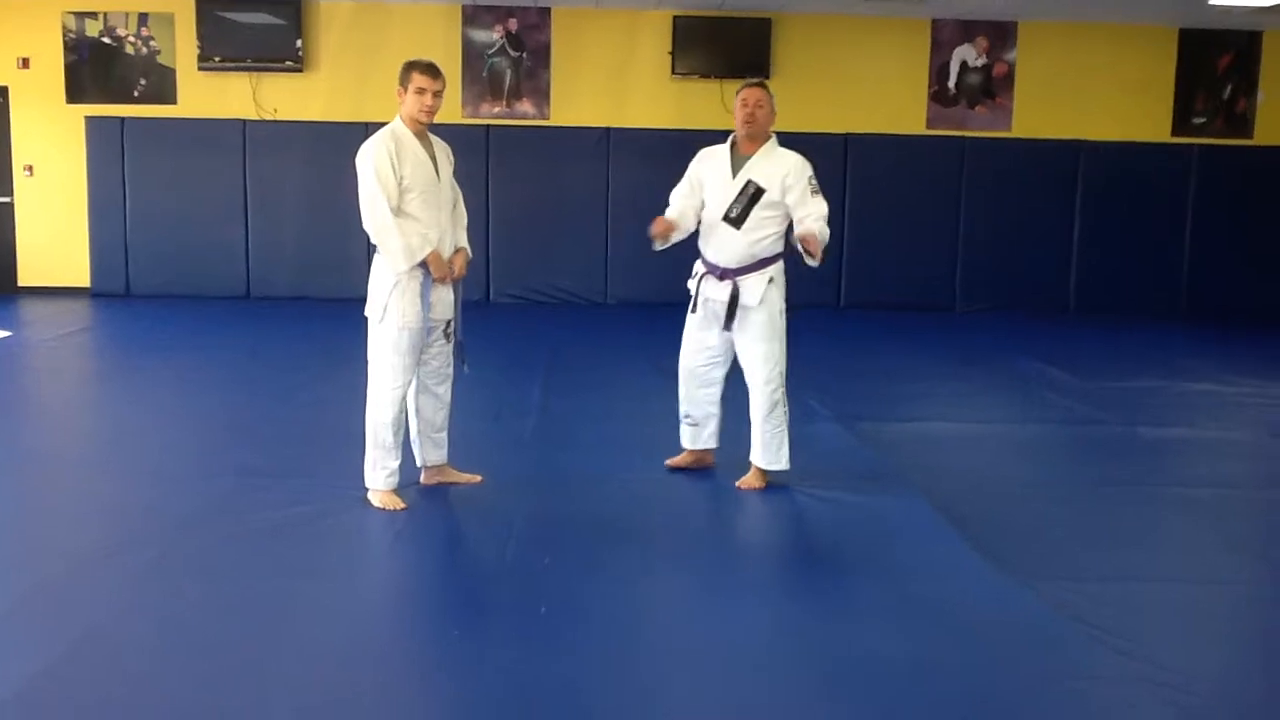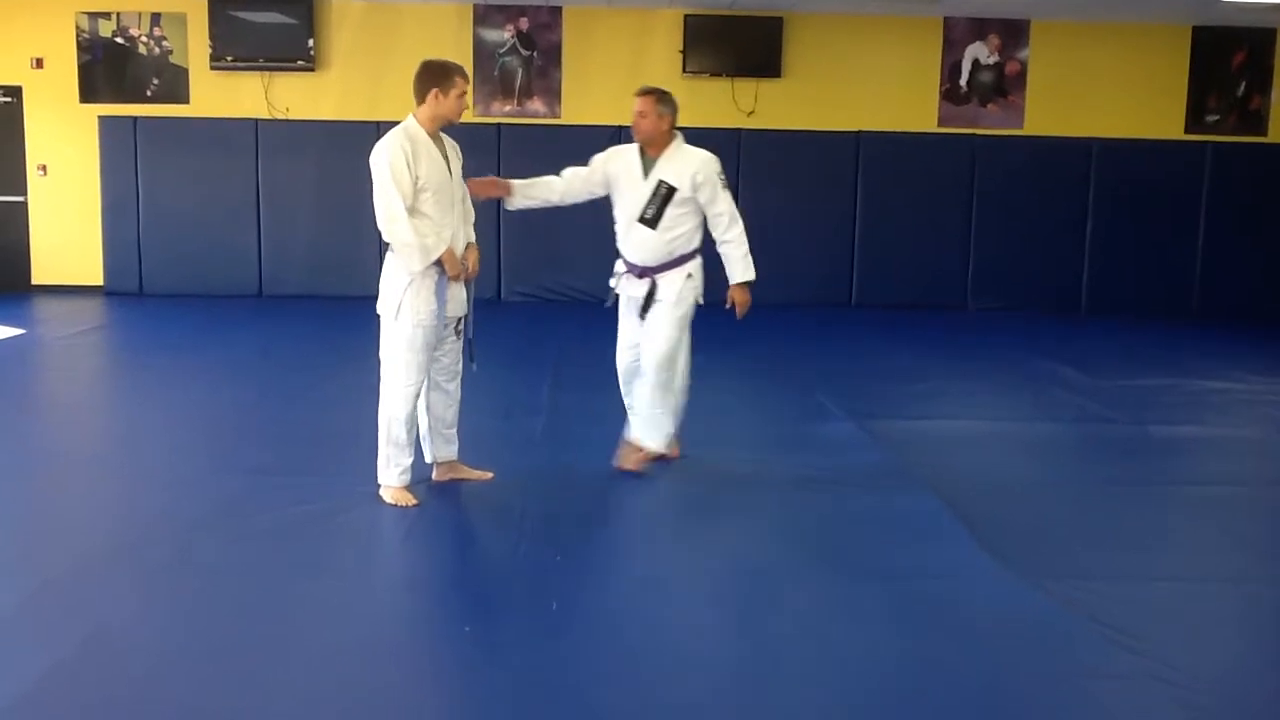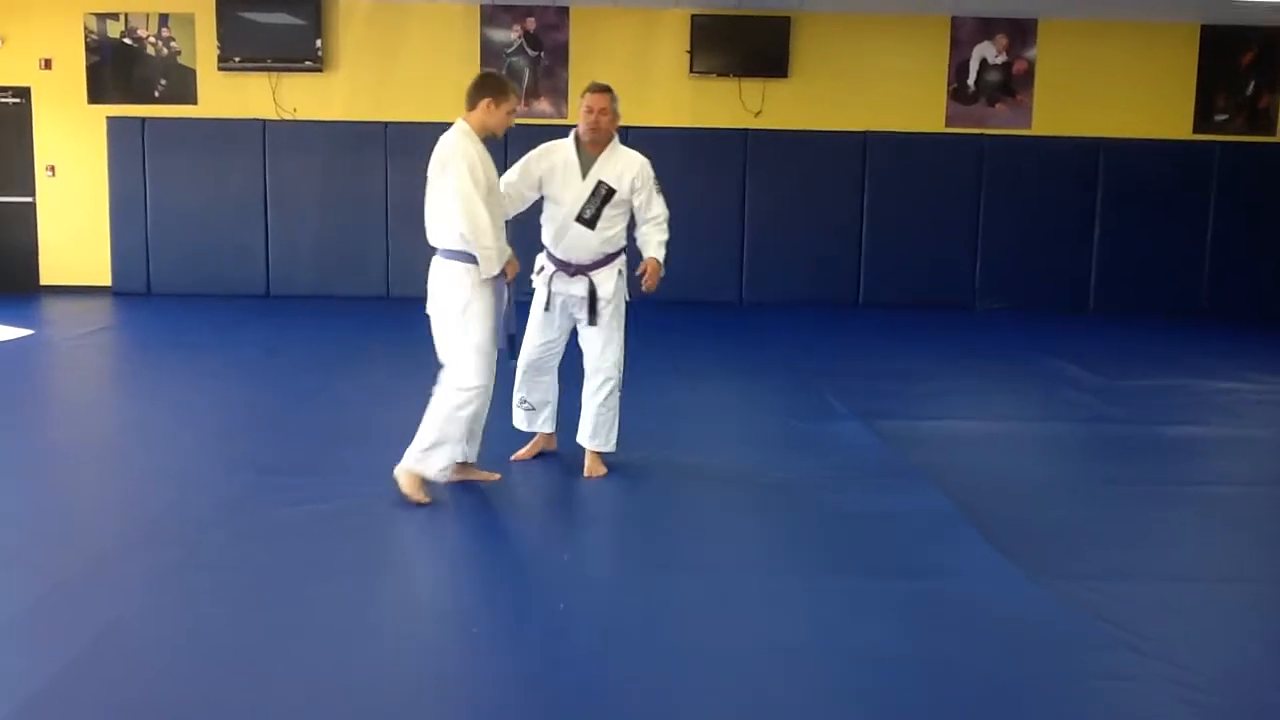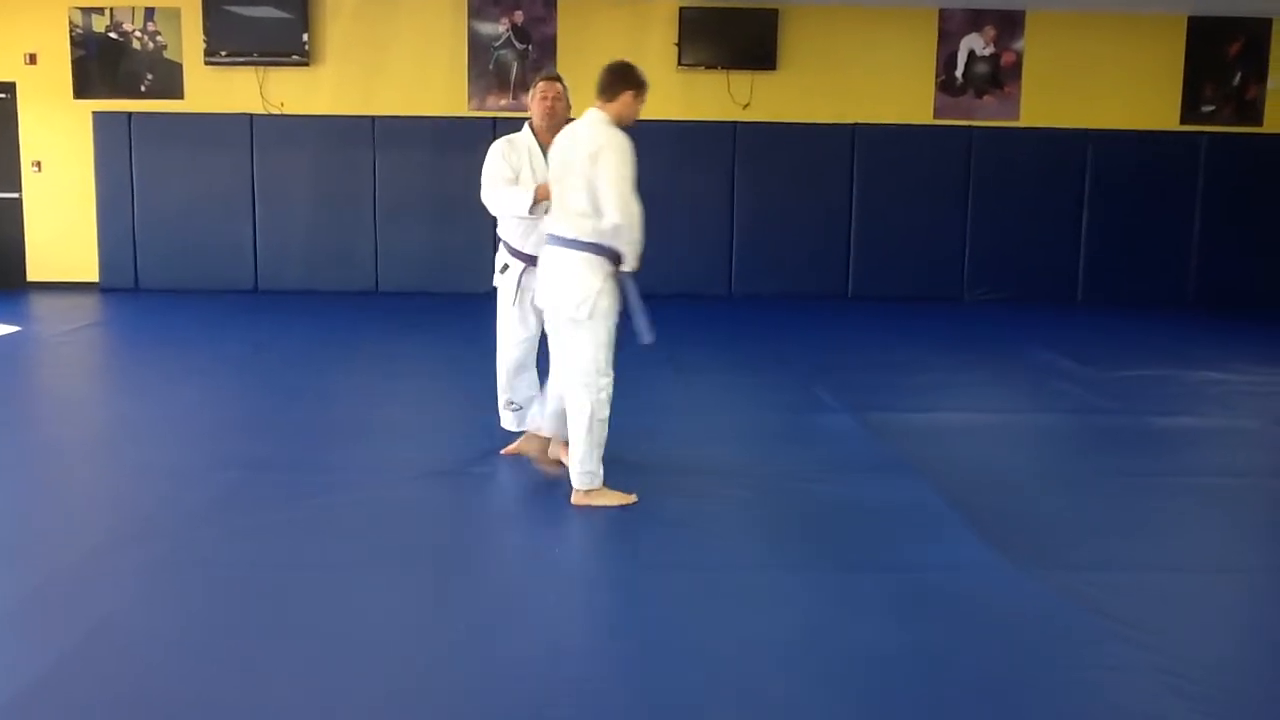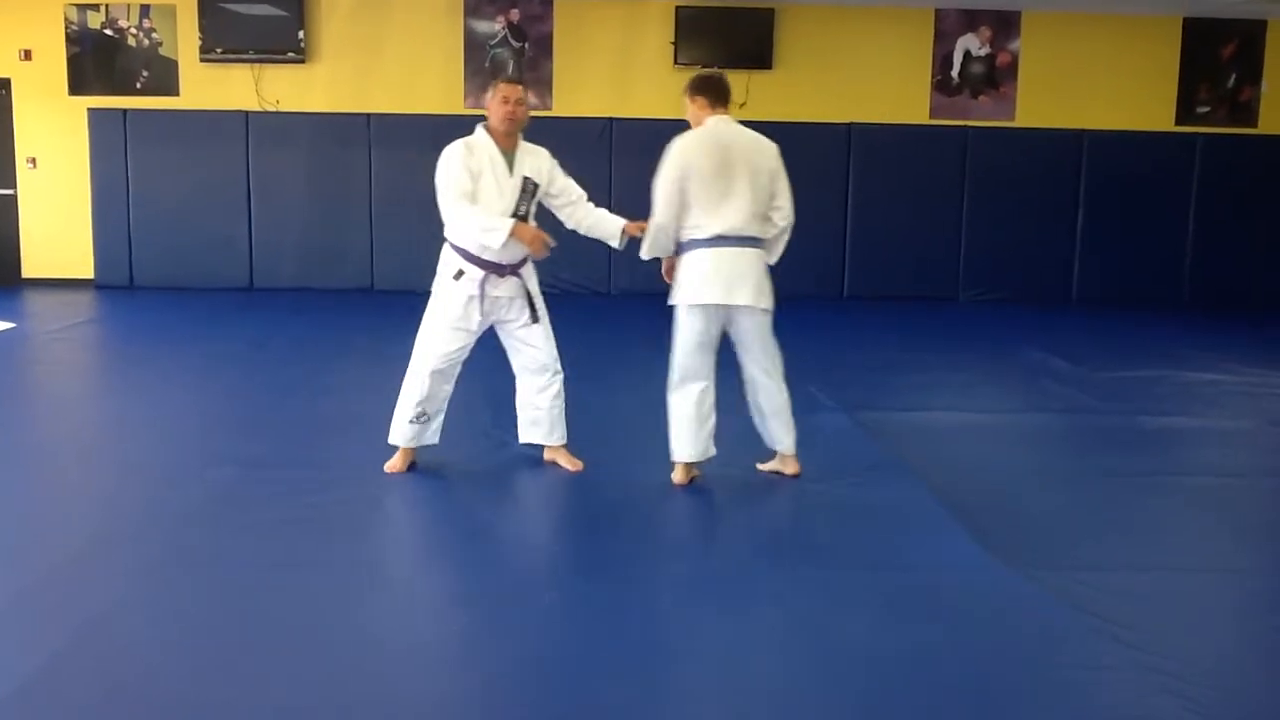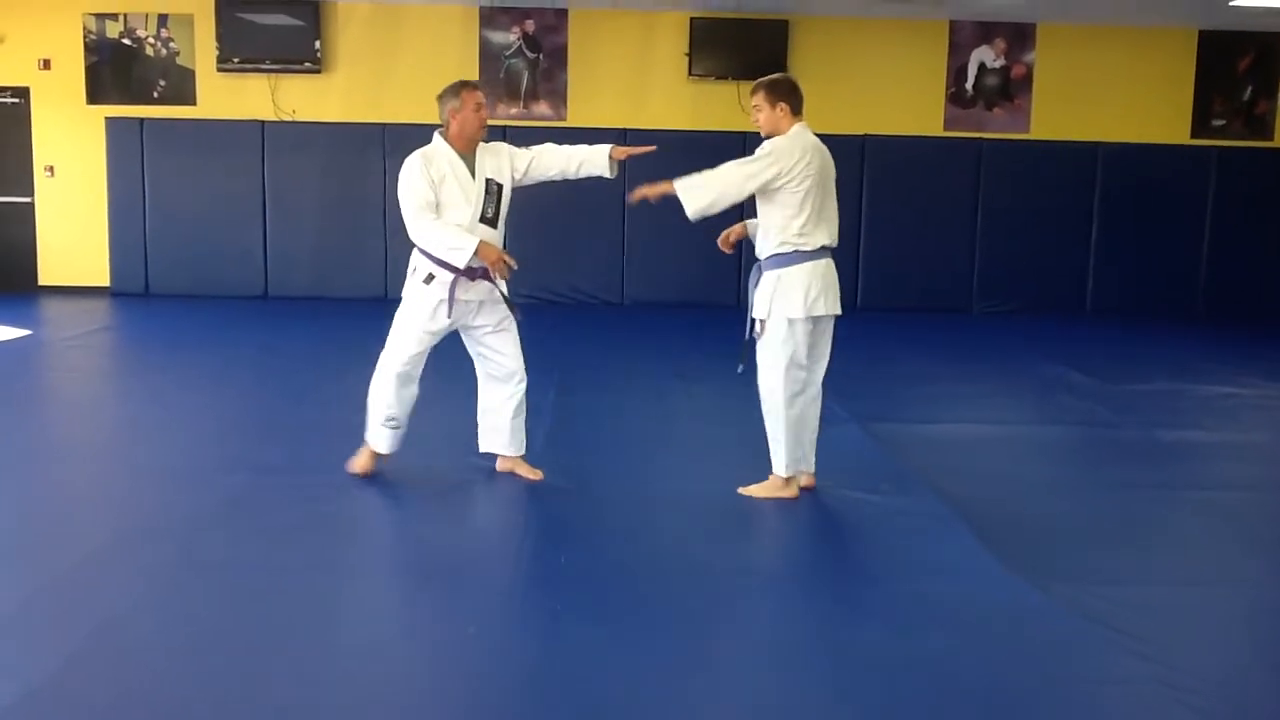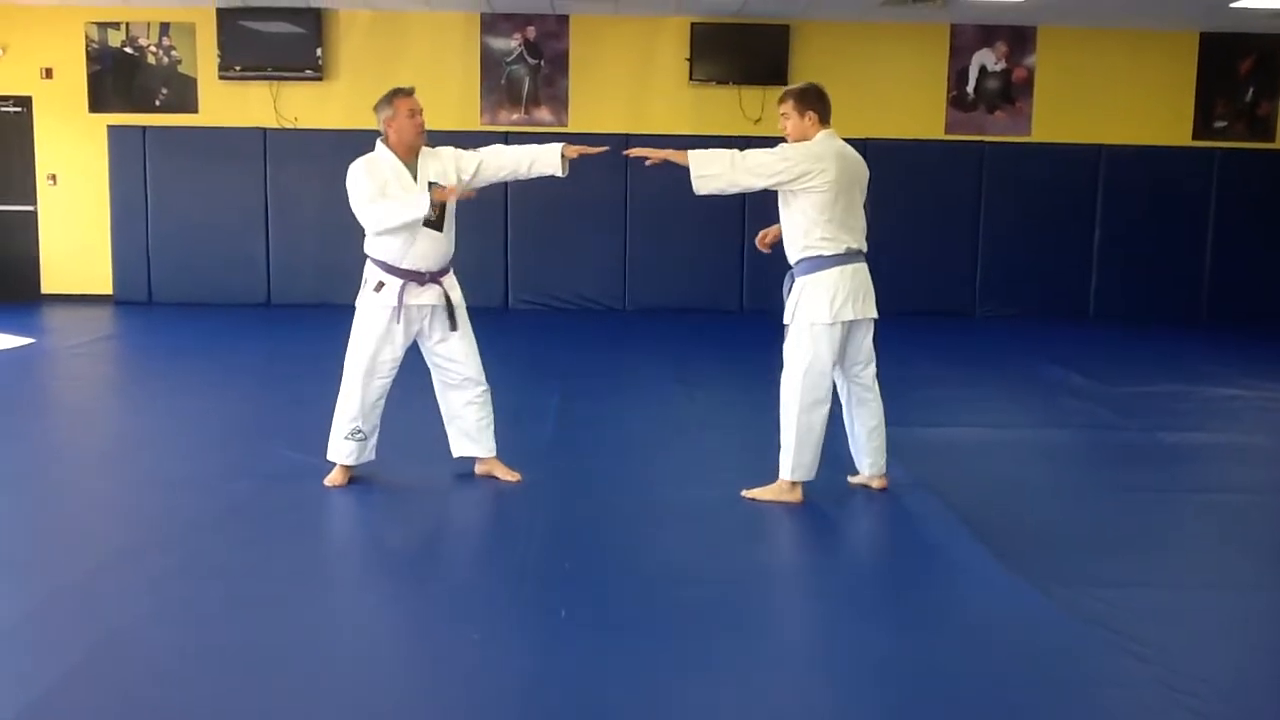
dt=0.7s
person 1, frame 1
left shoulder: (441, 149)
right shoulder: (381, 147)
left elbow: (454, 206)
right elbow: (379, 218)
left wrist: (459, 250)
right wrist: (427, 257)
left hip: (439, 281)
right hip: (401, 279)
left knee: (437, 378)
right knee: (391, 384)
left ankle: (434, 464)
right ankle: (380, 482)
person 1, frame 2
left shoulder: (449, 146)
right shoulder: (396, 146)
right elbow: (394, 218)
left wrist: (469, 246)
right wrist: (441, 255)
left hip: (448, 278)
right hip: (413, 278)
left knee: (446, 375)
right knee: (403, 381)
left ankle: (445, 461)
right ankle: (393, 478)
person 1, frame 3
left shoulder: (468, 146)
right shoulder: (460, 149)
right elbow: (470, 222)
left wrist: (501, 258)
right wrist: (501, 261)
left hip: (475, 276)
right hip: (462, 278)
left knee: (480, 376)
right knee: (468, 380)
left ankle: (460, 461)
right ankle: (414, 465)
person 1, frame 4
left shoulder: (568, 135)
right shoulder: (611, 141)
right elbow: (620, 212)
right wrist: (627, 256)
left hip: (557, 258)
right hip: (585, 267)
left knee: (573, 368)
right knee: (591, 376)
left ankle: (570, 451)
right ankle: (586, 485)
person 1, frame 5
left shoulder: (683, 147)
right shoulder: (764, 147)
left elbow: (663, 214)
right elbow: (783, 214)
left wrist: (665, 255)
left hip: (699, 265)
right hip: (747, 264)
left knee: (691, 371)
right knee: (763, 365)
left ankle: (685, 463)
right ankle: (786, 454)
person 1, frame 6
left shoulder: (787, 150)
right shoulder: (814, 151)
left elbow: (732, 179)
left wrist: (665, 186)
right wrist: (749, 227)
left hip: (792, 279)
right hip: (816, 273)
left knee: (780, 379)
right knee: (805, 378)
left ankle: (785, 477)
right ankle: (801, 468)
person 1, frame 7
left shoulder: (807, 157)
right shoulder: (851, 159)
left elbow: (740, 166)
left wrist: (668, 154)
right wrist: (786, 228)
left hip: (823, 284)
right hip: (852, 277)
left knee: (803, 382)
right knee: (859, 378)
left ankle: (790, 481)
right ankle: (874, 470)
person 2, frame 1
left shoulder: (790, 165)
right shoulder: (707, 159)
left elbow: (813, 220)
right elbow: (683, 210)
left wrist: (812, 240)
right wrist: (667, 226)
left hip: (758, 286)
right hip: (709, 283)
left knee: (764, 378)
right knee: (696, 367)
left ankle: (761, 463)
right ankle: (699, 448)
person 2, frame 2
left shoulder: (699, 164)
right shoulder: (616, 160)
left elbow: (726, 223)
right elbow: (568, 186)
left wrist: (739, 279)
right wrist: (508, 188)
left hip: (675, 281)
right hip: (632, 279)
left knee: (657, 361)
right knee: (634, 362)
left ankle: (644, 442)
right ankle: (662, 441)
person 2, frame 3
left shoulder: (634, 165)
right shoulder: (548, 155)
left elbow: (653, 218)
right elbow: (508, 195)
left wrist: (653, 256)
left hip: (602, 280)
right hip: (554, 275)
left knee: (603, 367)
right knee: (536, 358)
left ankle: (594, 449)
right ankle: (544, 434)
person 2, frame 4
right shoulder: (505, 149)
right elbow: (496, 198)
right wrist: (539, 191)
right hip: (517, 269)
right knee: (513, 355)
left ankle: (559, 438)
right ankle: (533, 430)
person 2, frame 5
left shoulder: (539, 159)
right shoulder: (460, 153)
left elbow: (576, 207)
right elbow: (457, 212)
left wrist: (622, 228)
right wrist: (513, 229)
left hip: (515, 279)
right hip: (465, 276)
left knee: (542, 363)
right knee: (434, 361)
left ankle: (553, 444)
right ankle: (408, 445)
person 2, frame 6
left shoulder: (501, 157)
right shoulder: (421, 164)
left elbow: (553, 159)
right elbow: (422, 226)
left wrist: (608, 154)
right wrist: (476, 246)
left hip: (483, 287)
right hip: (434, 282)
left knee: (507, 370)
right knee: (399, 362)
left ankle: (509, 456)
right ankle: (375, 445)
person 2, frame 7
left shoulder: (446, 160)
right shoulder: (365, 169)
left elbow: (501, 161)
right elbow: (375, 216)
left wrist: (559, 152)
right wrist: (431, 199)
left hip: (438, 290)
right hip: (387, 291)
left knee: (465, 375)
right knee: (365, 377)
left ankle: (484, 457)
right ankle: (346, 460)
